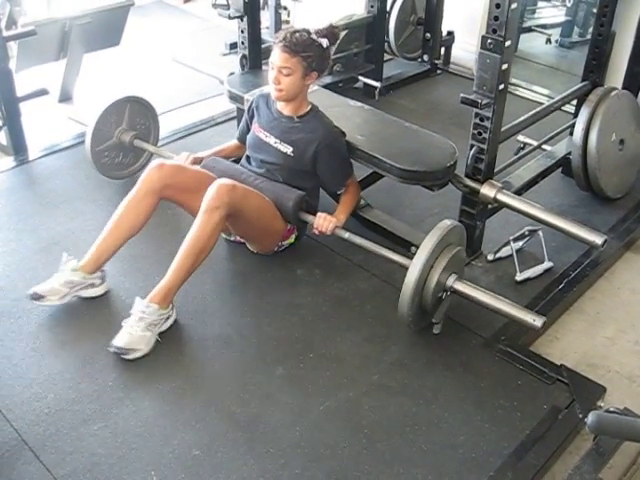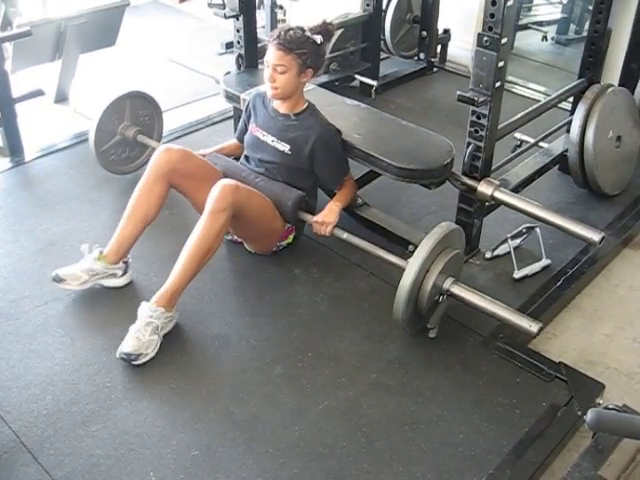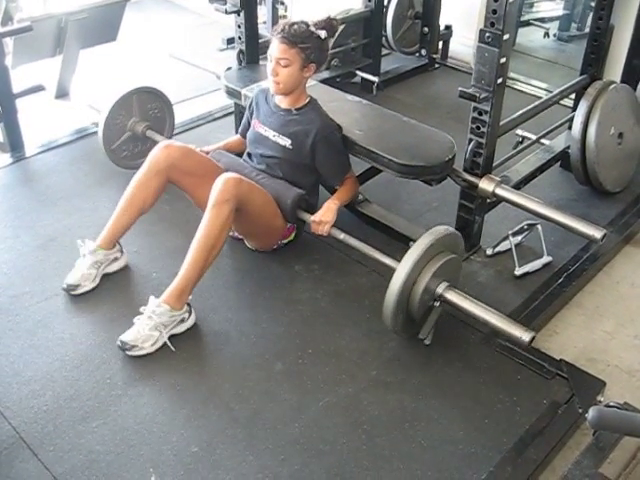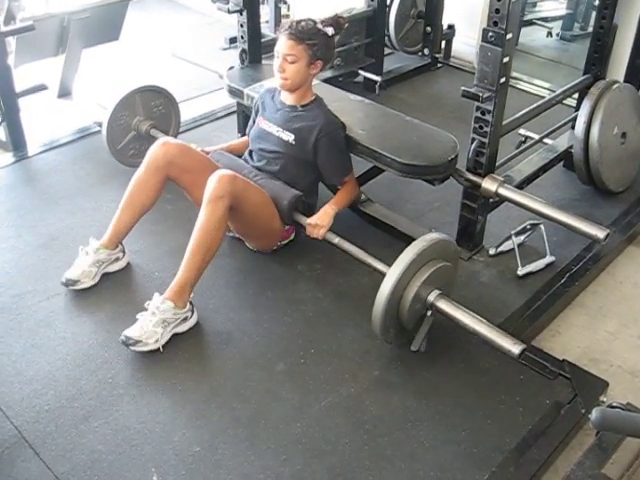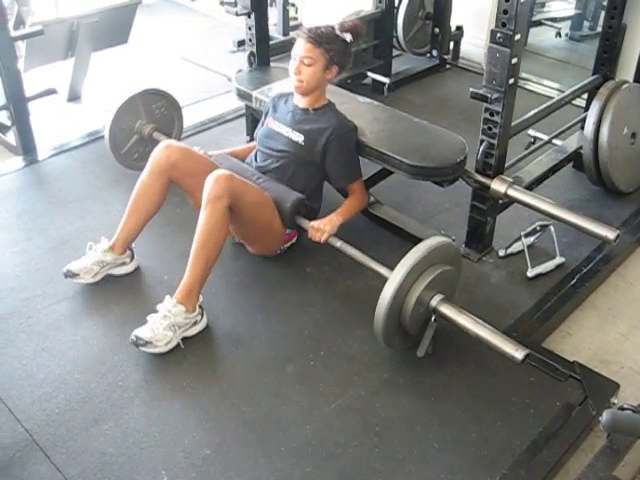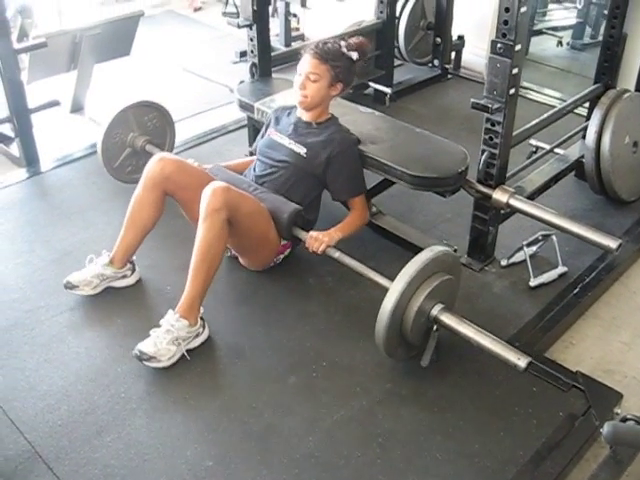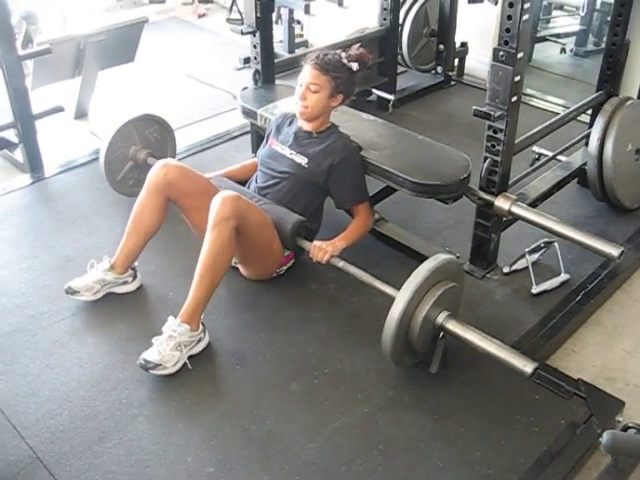
dt=0.2s
person 1, frame 1
left shoulder: (322, 135)
right shoulder: (260, 103)
left elbow: (351, 186)
left wrist: (338, 215)
right wrist: (202, 157)
left hip: (275, 226)
right hip: (233, 207)
left knee: (222, 190)
right knee: (160, 171)
left ankle: (156, 306)
right ankle: (86, 272)
person 1, frame 2
left shoulder: (318, 132)
right shoulder: (258, 102)
left elbow: (347, 184)
left wrist: (333, 208)
right wrist: (200, 156)
left hip: (275, 225)
right hip: (233, 207)
left knee: (226, 190)
right knee: (169, 156)
left ankle: (161, 308)
right ankle: (110, 263)
person 1, frame 3
left shoulder: (319, 127)
right shoulder: (261, 98)
left elbow: (349, 182)
left wrist: (331, 206)
right wrist: (206, 152)
left hip: (276, 221)
right hip: (235, 202)
left knee: (229, 184)
right knee: (167, 153)
left ankle: (173, 307)
right ankle: (105, 250)
person 1, frame 4
left shoulder: (323, 124)
right shoulder: (268, 97)
left elbow: (349, 185)
left wrist: (327, 211)
right wrist: (209, 152)
left hip: (275, 221)
right hip: (235, 201)
left knee: (223, 182)
right knee: (166, 150)
left ankle: (175, 305)
right ankle: (108, 250)
person 1, frame 5
left shoulder: (335, 128)
right shoulder: (279, 102)
left elbow: (358, 194)
left wrist: (332, 220)
right wrist: (213, 156)
left hip: (277, 225)
right hip: (236, 203)
left knee: (220, 181)
right knee: (169, 153)
left ankle: (185, 308)
right ankle: (116, 252)
person 1, frame 6
left shoulder: (339, 143)
right shoulder: (281, 115)
left elbow: (360, 210)
left wrist: (332, 234)
right wrist: (206, 169)
left hip: (271, 239)
right hip: (232, 219)
left knee: (217, 193)
right knee: (162, 166)
left ankle: (186, 322)
right ankle: (117, 266)
person 1, frame 7
left shoulder: (340, 151)
right shoulder: (283, 123)
left elbow: (364, 215)
left wrist: (337, 244)
right wrist: (208, 177)
left hip: (274, 248)
right hip: (233, 230)
left knee: (228, 201)
right knee: (167, 171)
left ankle: (187, 328)
right ankle: (118, 271)
